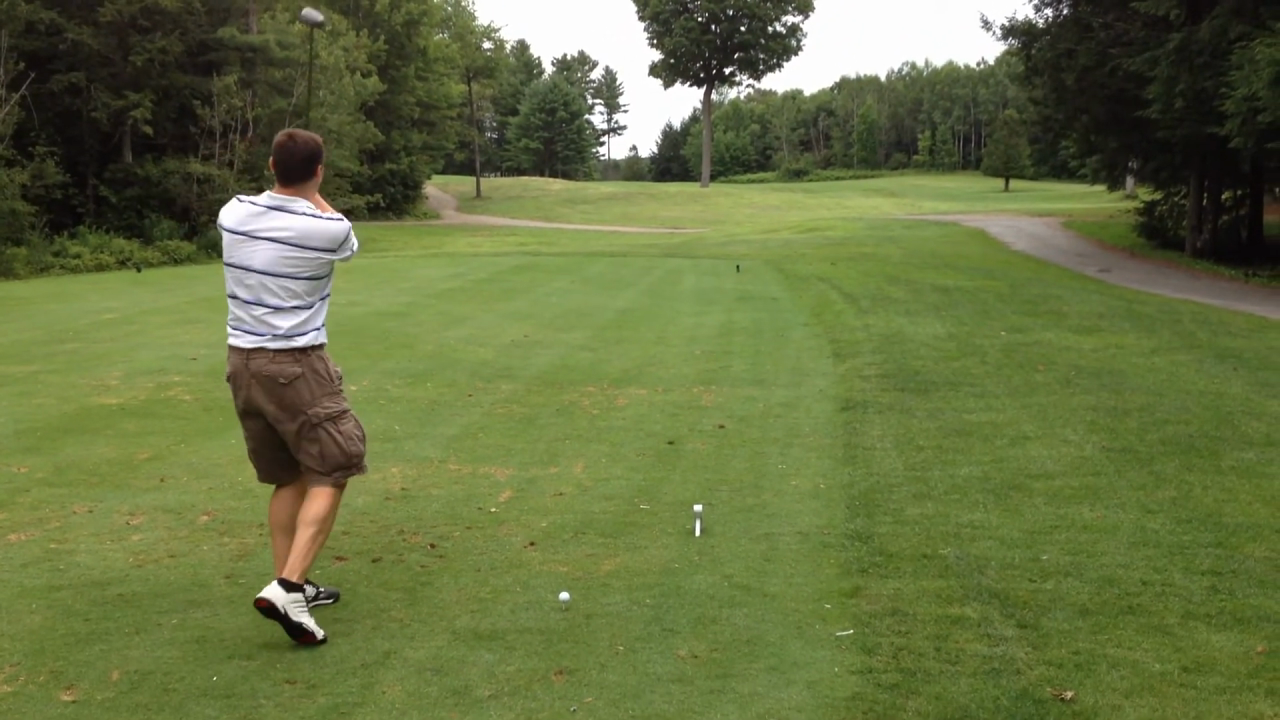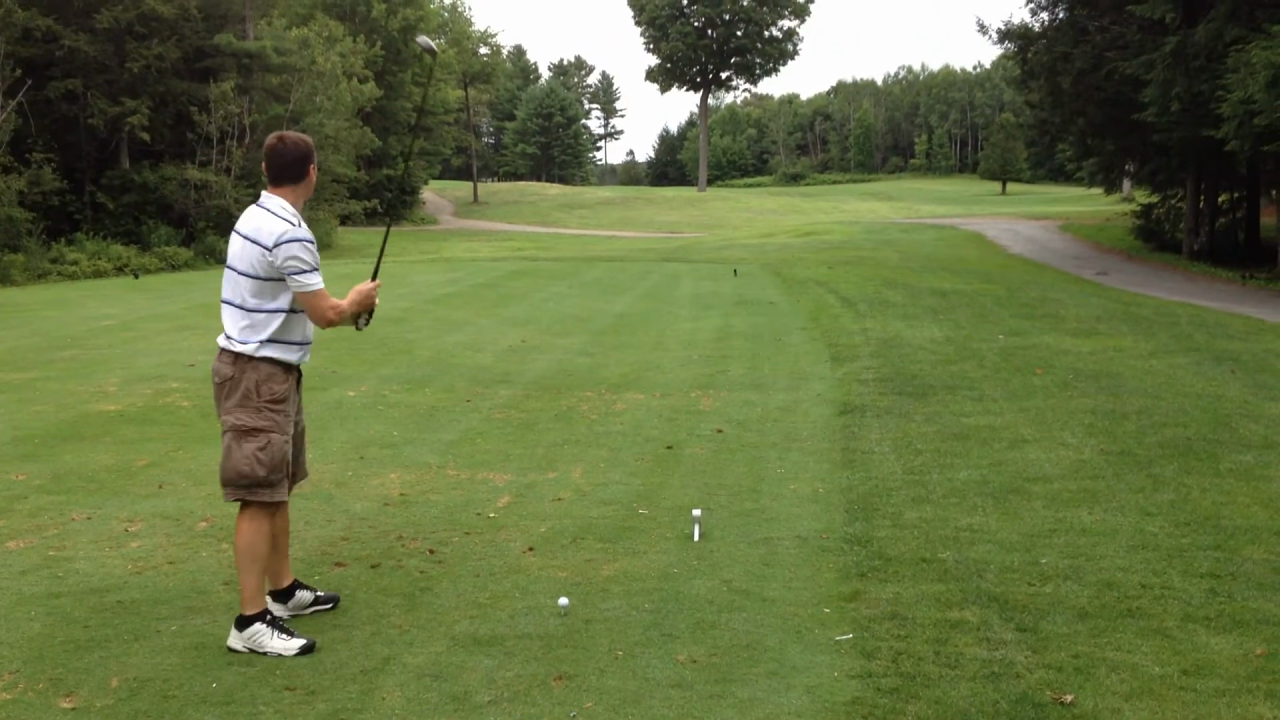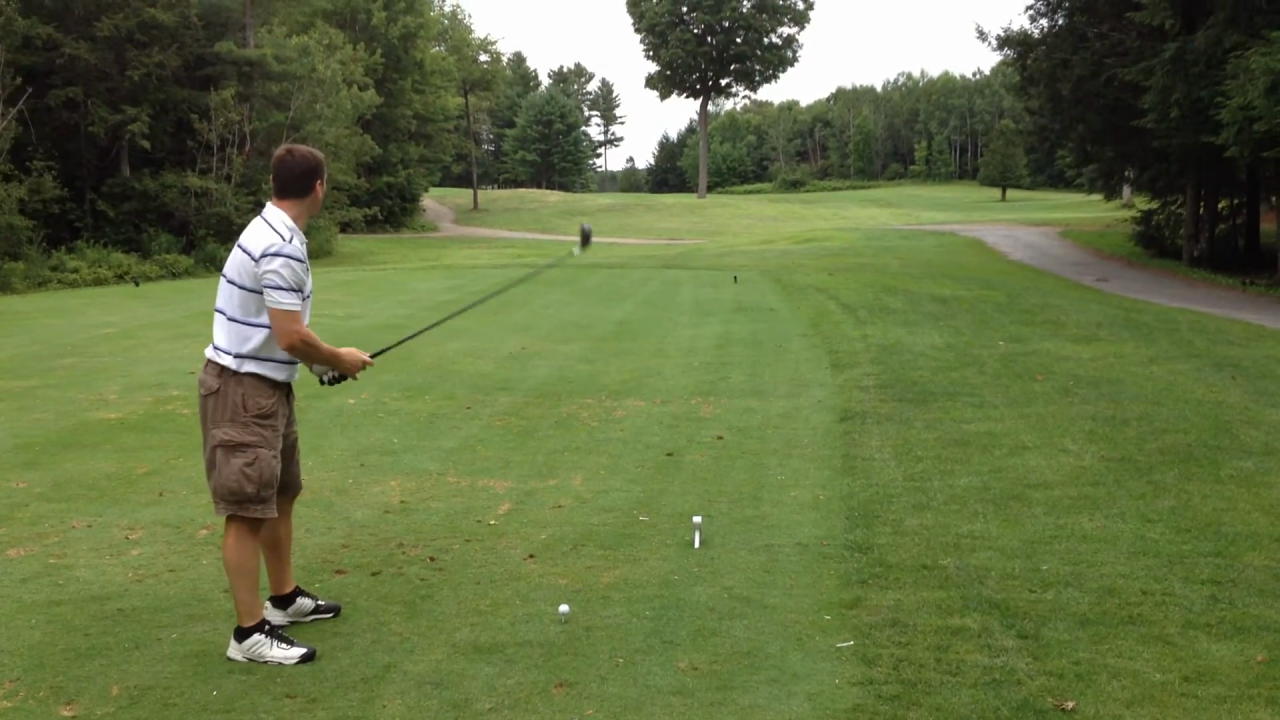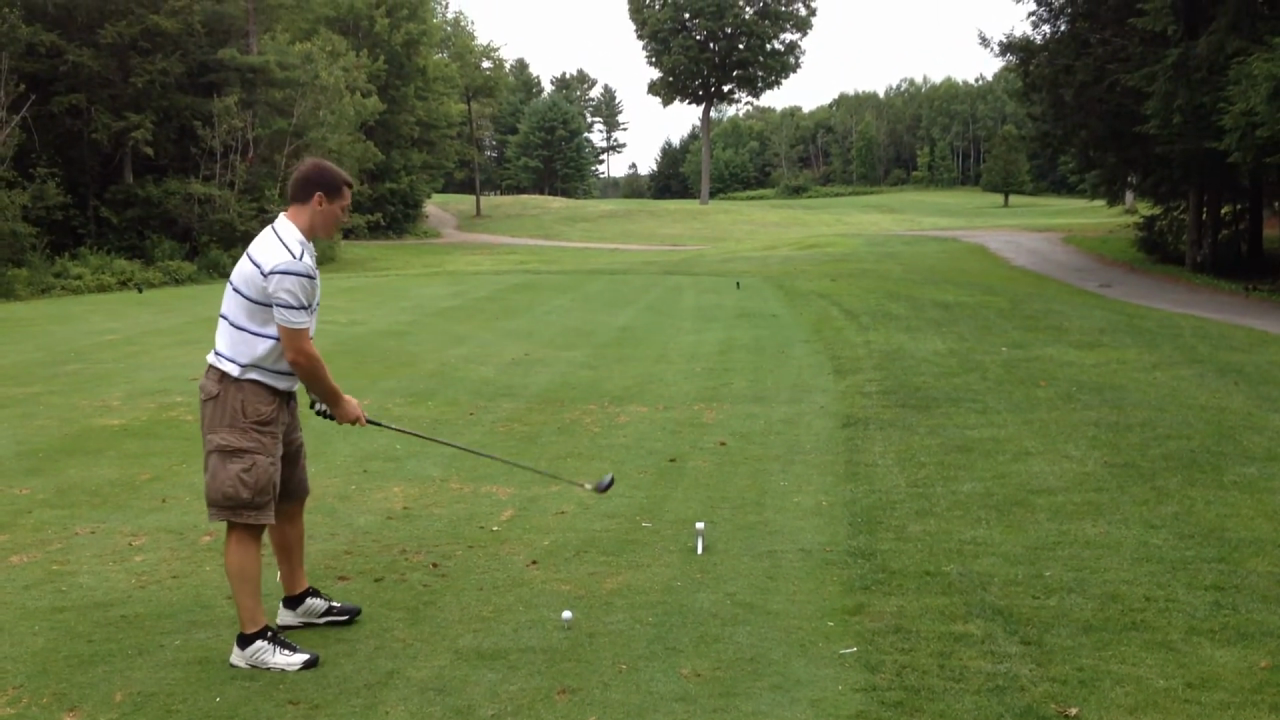
dt=0.3s
person 1, frame 1
left shoulder: (235, 212)
right shoulder: (325, 228)
left wrist: (292, 192)
right wrist: (315, 197)
left hip: (245, 362)
right hip: (294, 365)
left knee: (291, 477)
right knee: (331, 472)
left ankle: (289, 582)
right ankle: (286, 587)
person 1, frame 2
left shoulder: (254, 216)
right shoulder: (289, 234)
right elbow: (326, 314)
left wrist: (344, 299)
right wrist: (359, 297)
left hip: (250, 363)
right hip: (260, 372)
left knee: (275, 488)
right knee: (260, 494)
left ankle: (282, 590)
right ankle: (250, 621)
person 1, frame 3
left shoulder: (271, 229)
right shoulder: (281, 248)
right elbow: (291, 338)
left wrist: (325, 360)
right wrist: (342, 360)
left hip: (265, 383)
right hip: (244, 386)
left knee: (279, 495)
right knee: (248, 508)
left ankle: (283, 598)
right ankle: (249, 632)
person 1, frame 4
left shoulder: (284, 239)
right shoulder: (291, 263)
right elbow: (299, 354)
left wrist: (324, 393)
right wrist: (339, 403)
left hip: (268, 391)
right hip: (244, 394)
left knee: (289, 501)
right knee: (248, 515)
left ankle: (298, 600)
right ankle: (252, 639)
